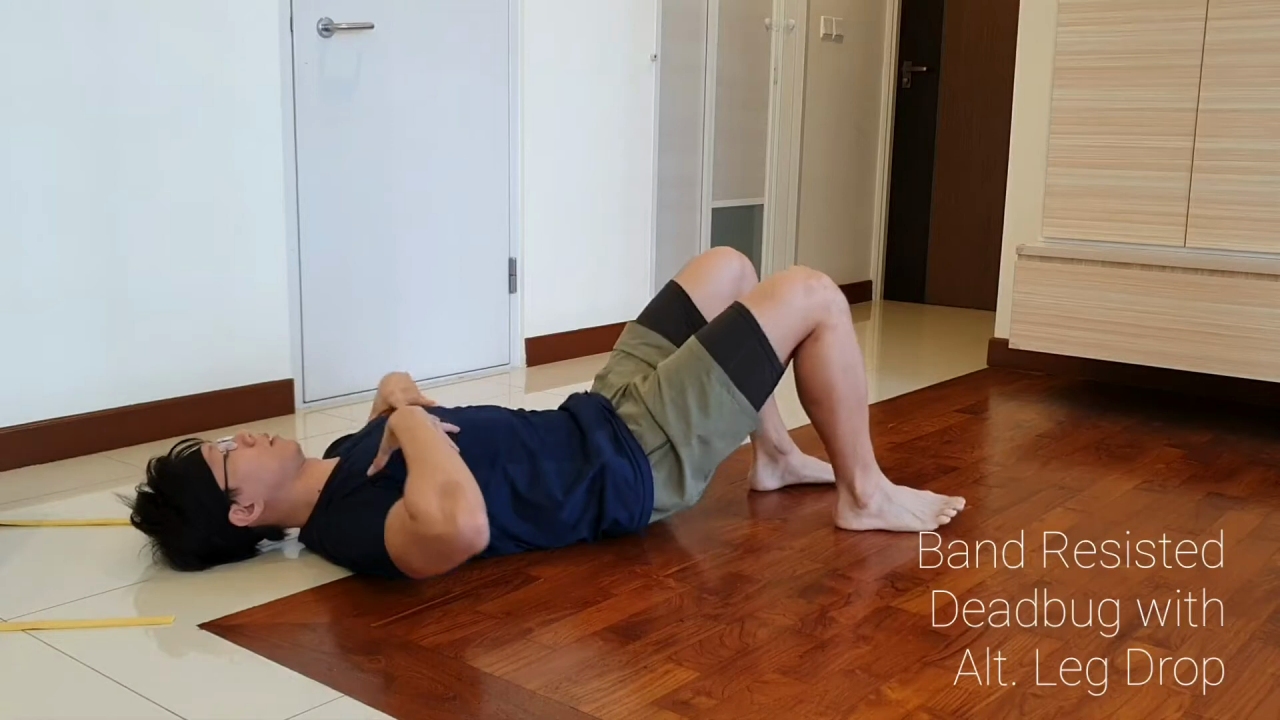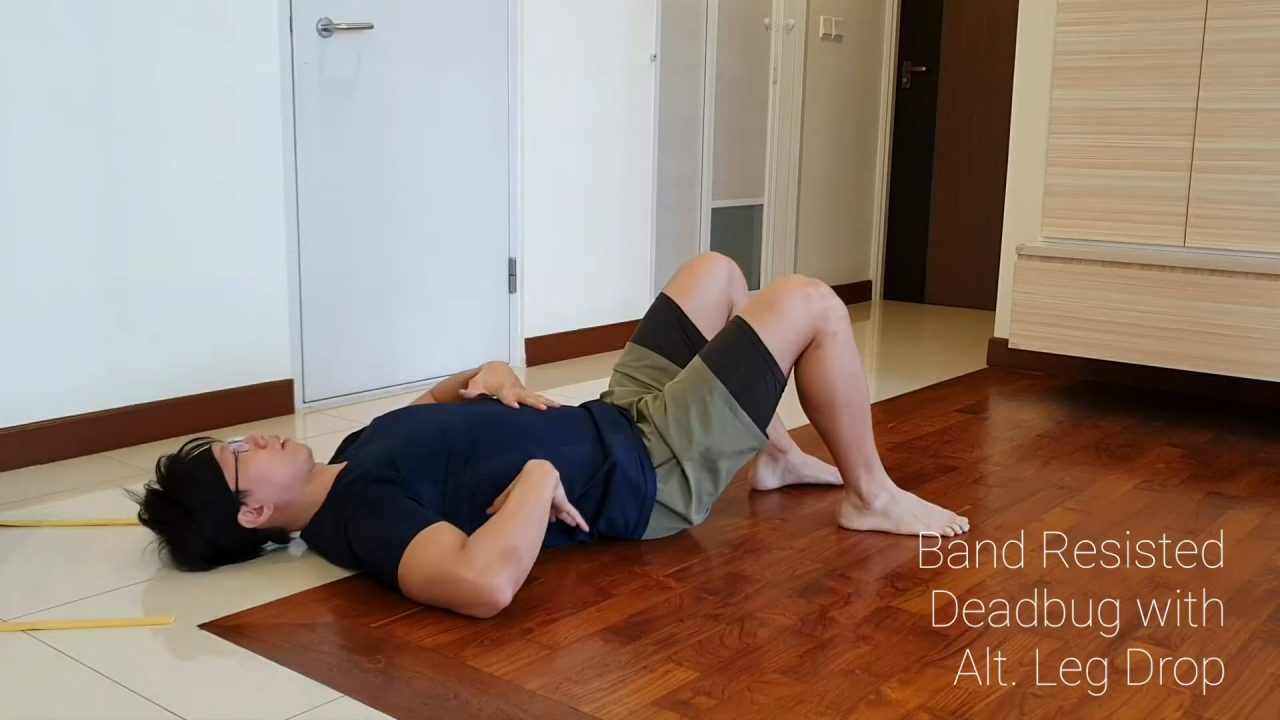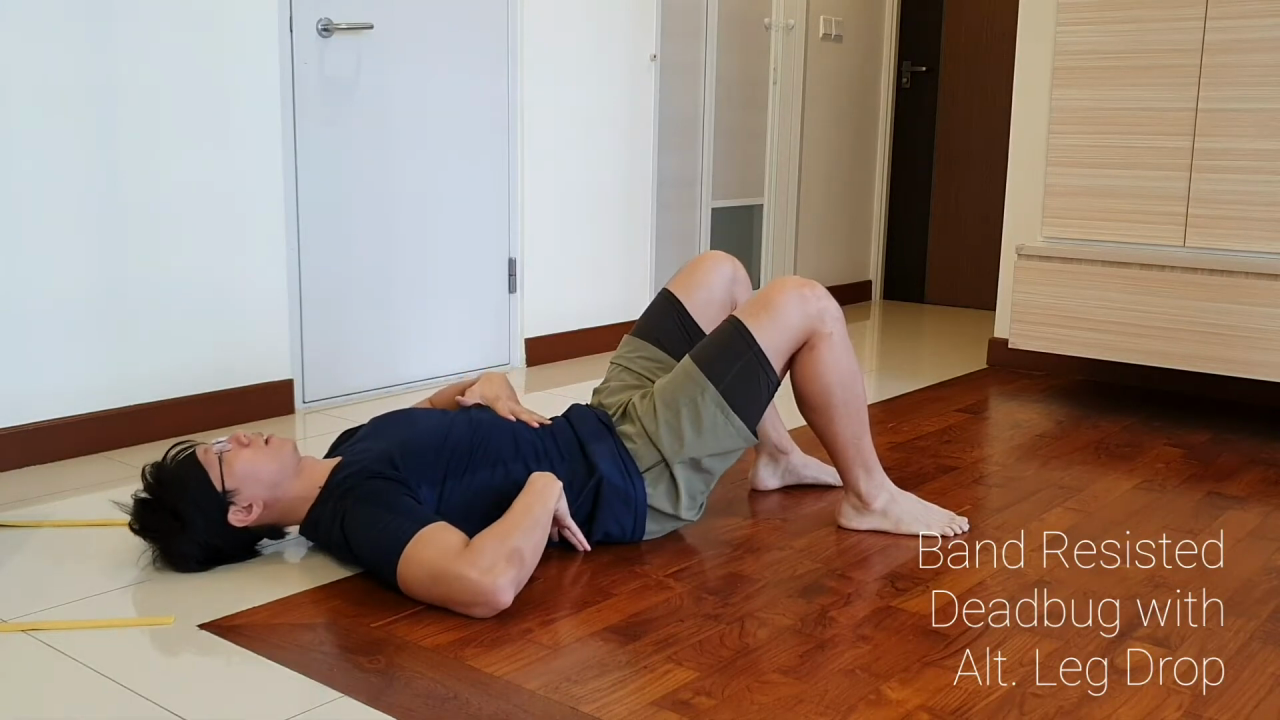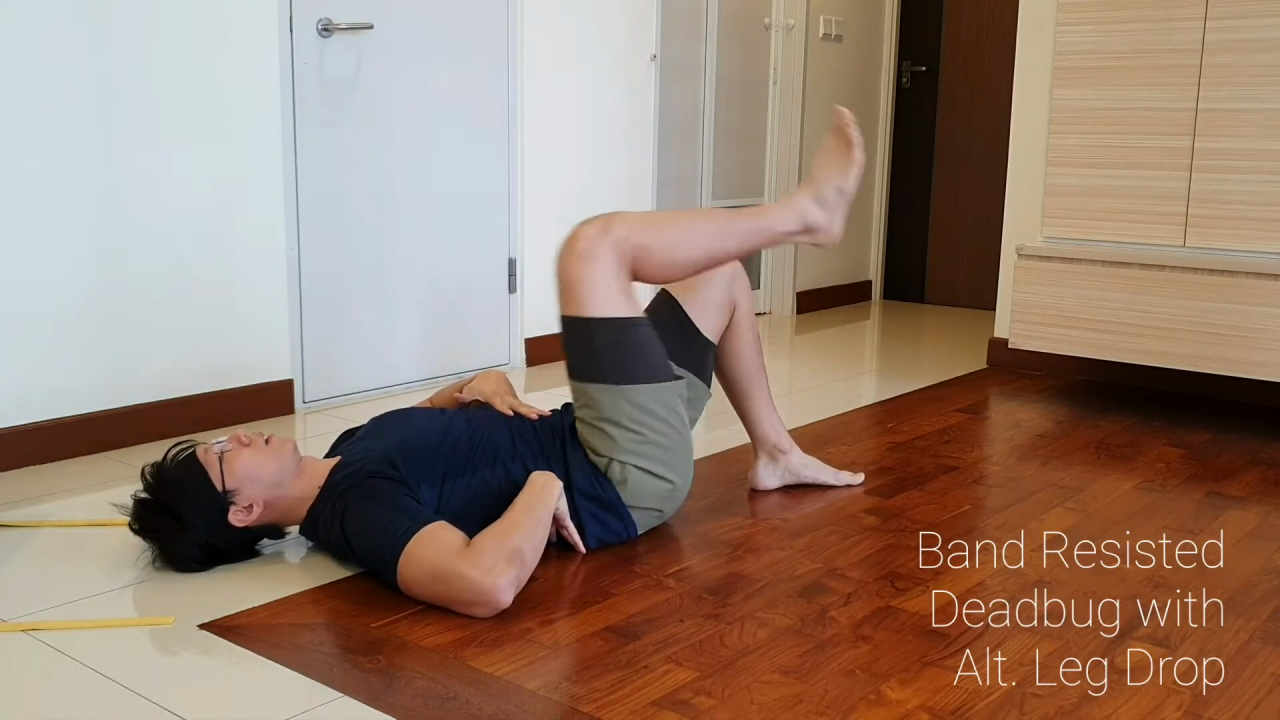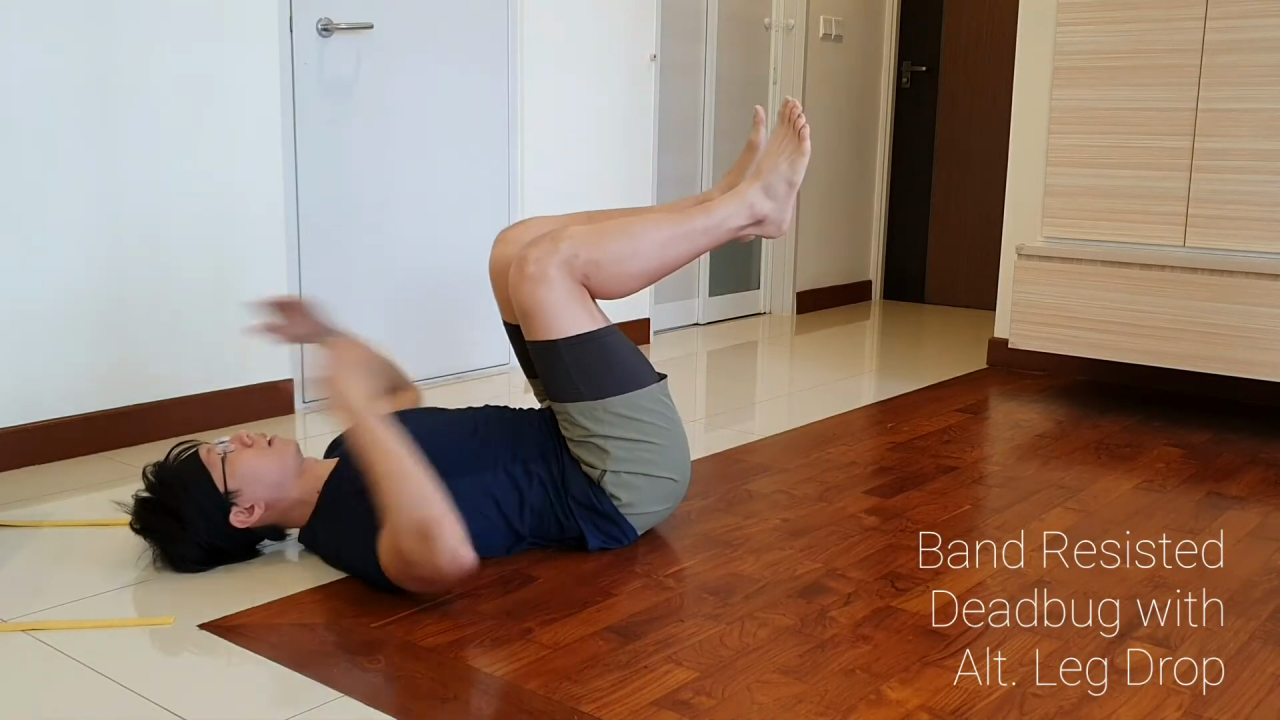
dt=1s
person 1, frame 1
left shoulder: (340, 465)
right shoulder: (354, 521)
right elbow: (462, 526)
left wrist: (390, 398)
right wrist: (413, 419)
left hip: (601, 419)
right hip: (638, 460)
left knee: (730, 264)
right knee: (813, 295)
left ankle: (776, 454)
right ankle: (865, 495)
person 1, frame 2
left shoulder: (355, 456)
right shoulder: (362, 516)
left elbow: (424, 417)
right elbow: (484, 584)
left wrist: (483, 376)
right wrist: (540, 474)
left hip: (614, 421)
right hip: (653, 469)
left knee: (717, 271)
right knee: (810, 301)
left ankle: (777, 456)
right ankle: (872, 496)
person 1, frame 3
left shoulder: (349, 453)
right shoulder: (356, 509)
right elbow: (486, 584)
left wrist: (480, 387)
right wrist: (542, 485)
left hip: (604, 423)
right hip: (640, 472)
left knee: (720, 270)
right knee: (806, 304)
left ankle: (778, 457)
right ankle: (872, 496)
person 1, frame 4
left shoulder: (348, 454)
right shoulder: (356, 509)
right elbow: (486, 585)
left wrist: (474, 387)
right wrist: (545, 483)
left hip: (573, 435)
right hip: (630, 481)
left knee: (719, 271)
right knee: (597, 242)
left ankle: (774, 452)
right ankle: (804, 214)
person 1, frame 5
left shoulder: (345, 466)
right shoulder: (347, 526)
left elbow: (396, 393)
right elbow: (444, 552)
left wrist: (332, 340)
right wrist: (359, 415)
left hip: (561, 445)
right hip: (629, 481)
left knee: (520, 245)
right knee: (542, 263)
left ankle: (726, 202)
right ankle: (752, 206)
